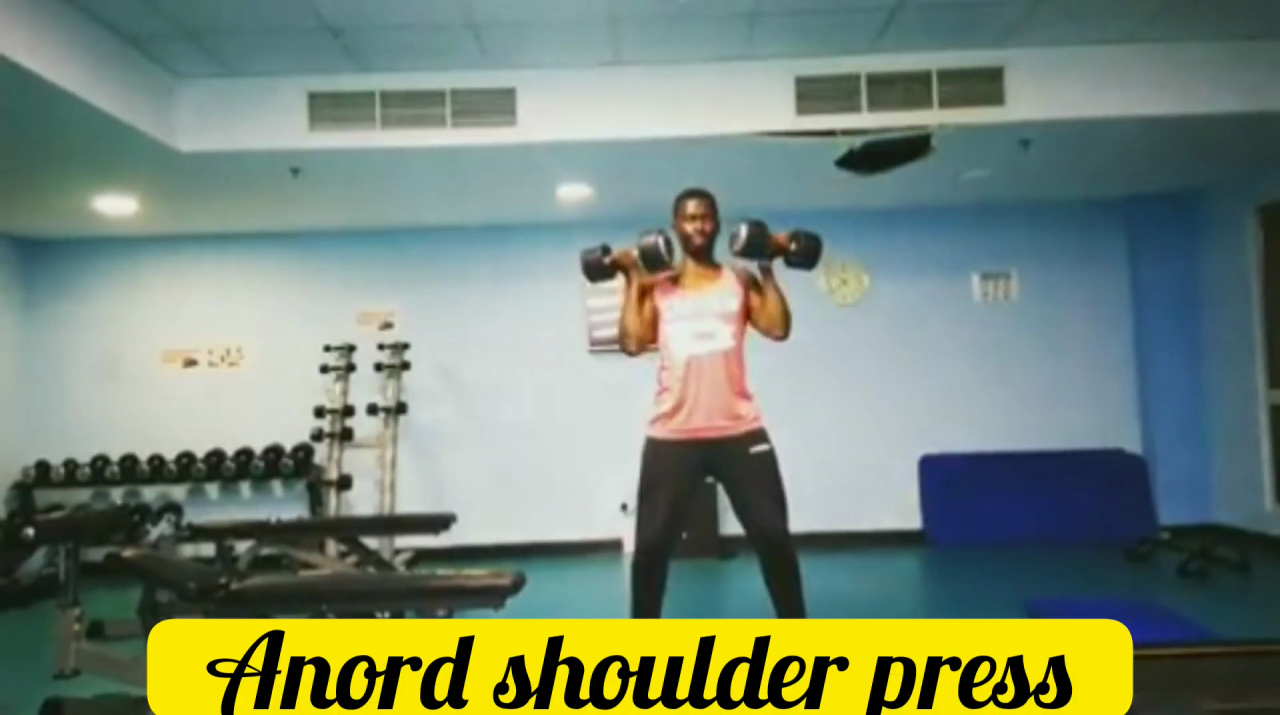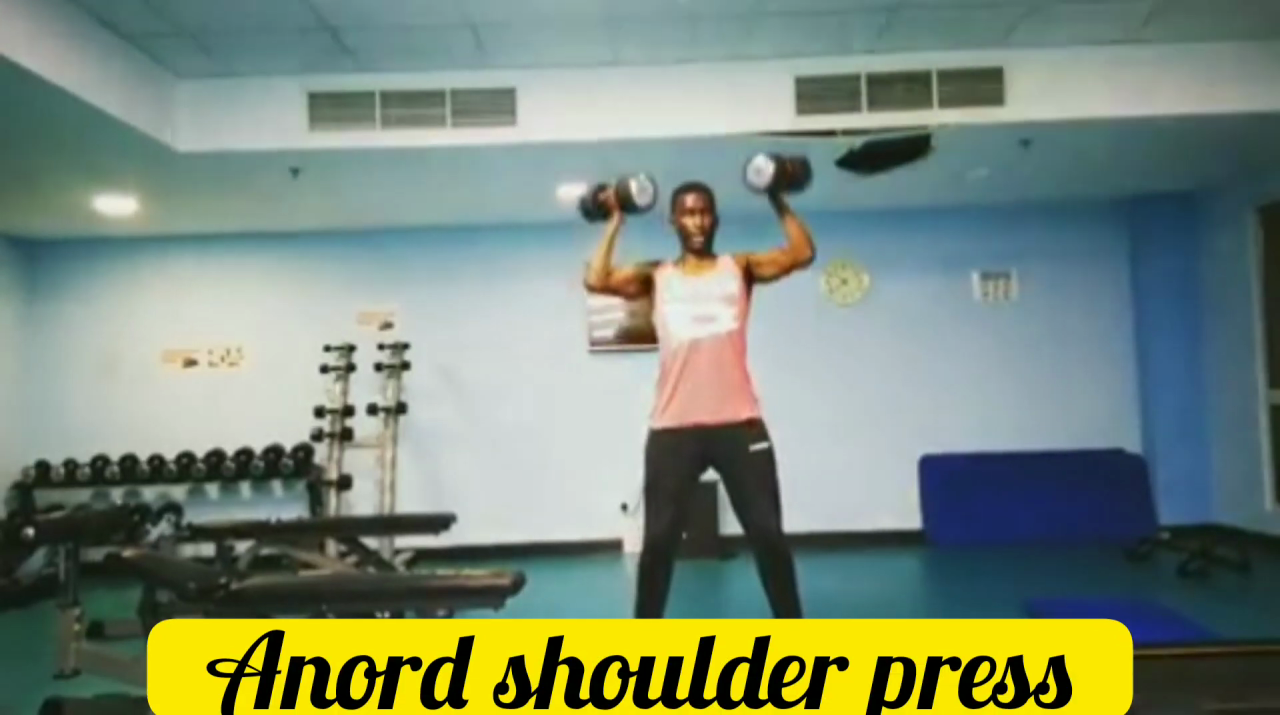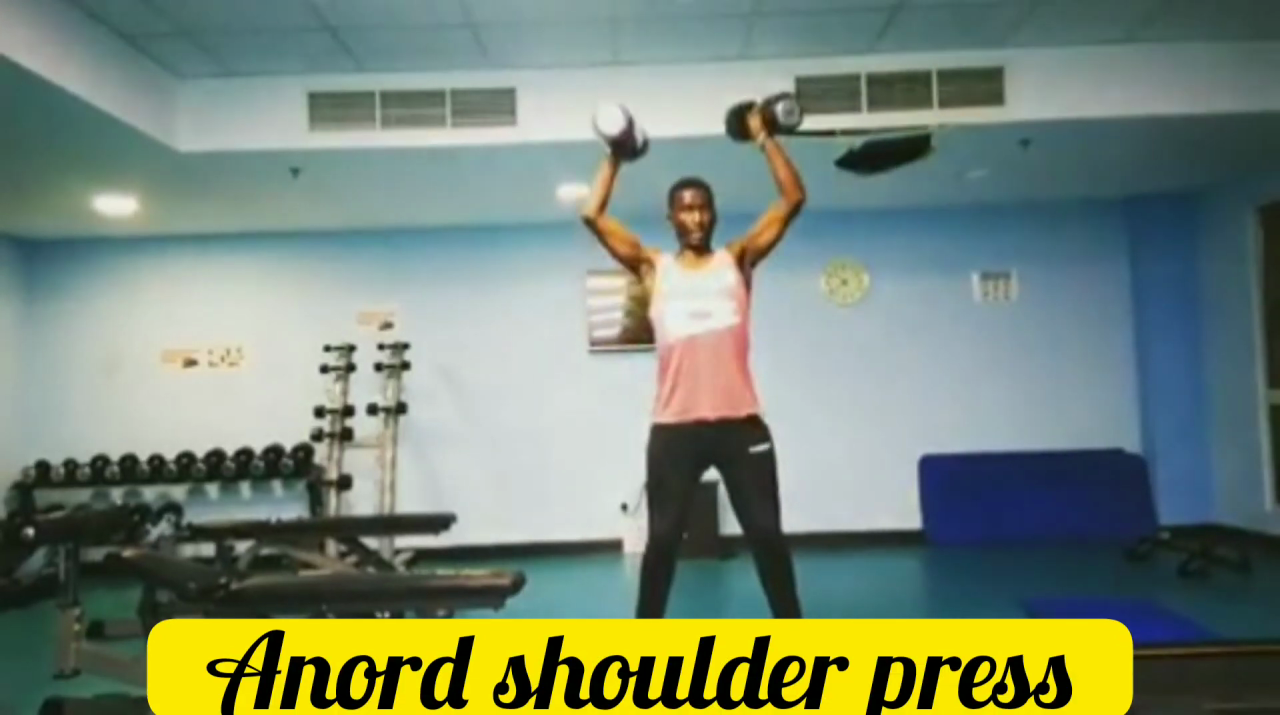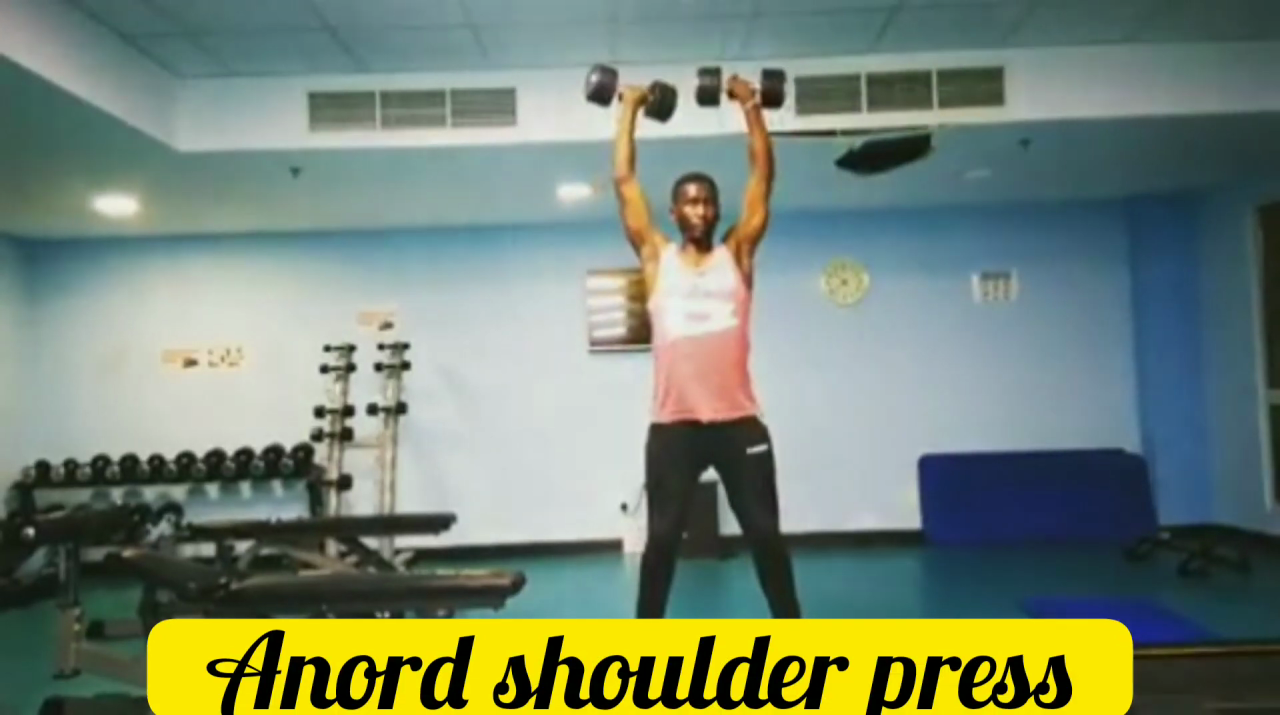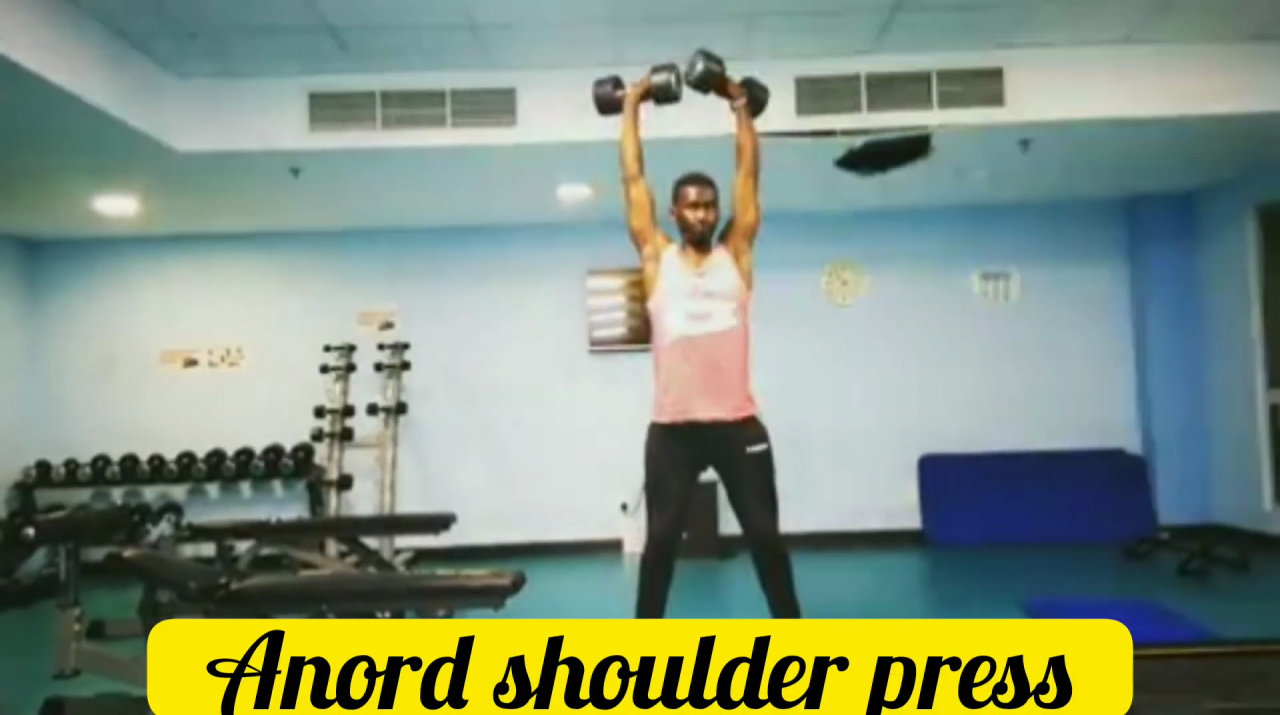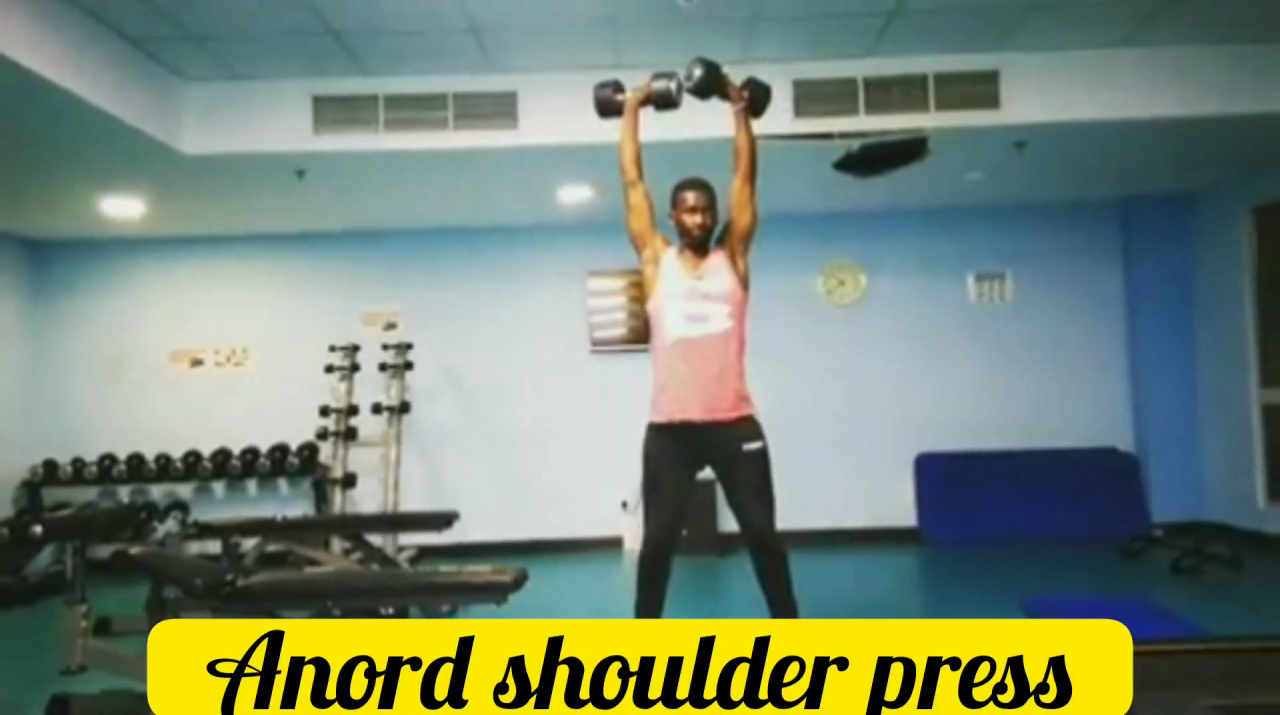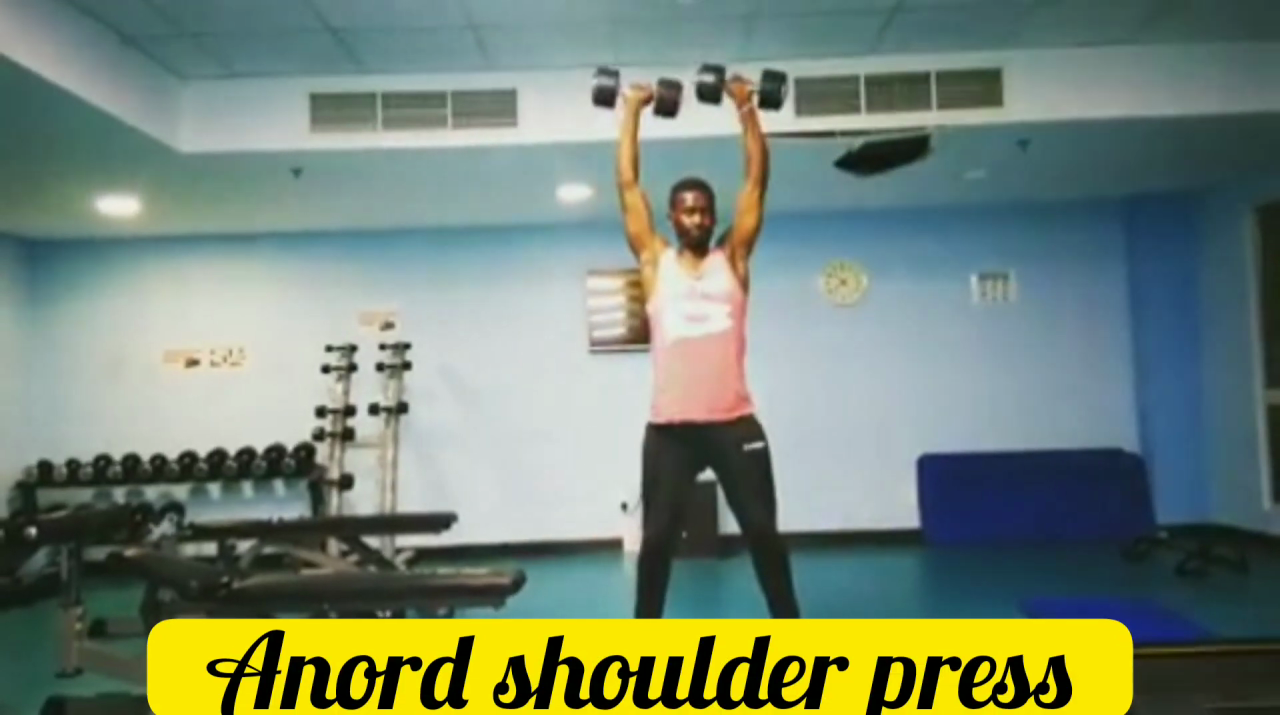
dt=0.3s
person 1, frame 1
left shoulder: (740, 281)
right shoulder: (656, 287)
left elbow: (778, 328)
right elbow: (632, 343)
left wrist: (767, 271)
right wrist: (632, 279)
left hip: (739, 430)
right hip: (672, 435)
left knee: (773, 535)
right knee: (651, 542)
person 1, frame 2
left shoulder: (741, 268)
right shoulder: (656, 276)
left elbow: (802, 253)
right elbow: (596, 278)
left wrist: (778, 203)
right wrist: (616, 218)
left hip: (739, 423)
right hip: (673, 427)
left knee: (767, 533)
right knee: (659, 538)
person 1, frame 3
left shoulder: (737, 260)
right shoulder: (653, 266)
left elbow: (793, 198)
right elbow: (592, 215)
left wrist: (765, 138)
right wrist: (614, 157)
left hip: (739, 421)
right hip: (675, 426)
left knee: (766, 534)
right knee: (662, 539)
person 1, frame 4
left shoulder: (738, 254)
right shoulder: (656, 257)
left elbow: (762, 174)
right elbow: (624, 179)
left wrist: (750, 105)
right wrist: (629, 109)
left hip: (738, 424)
right hip: (673, 427)
left knee: (765, 536)
right knee: (662, 539)
person 1, frame 5
left shoulder: (736, 253)
right shoulder: (657, 257)
left elbow: (748, 171)
right elbow: (633, 176)
left wrist: (738, 103)
right wrist: (632, 104)
left hip: (737, 423)
right hip: (673, 427)
left knee: (765, 536)
right knee: (661, 539)
person 1, frame 6
left shoulder: (732, 257)
right shoulder: (656, 260)
left elbow: (746, 176)
right elbow: (632, 182)
left wrist: (739, 107)
right wrist: (631, 111)
left hip: (734, 423)
right hip: (670, 427)
left knee: (762, 533)
right knee: (658, 538)
person 1, frame 7
left shoulder: (733, 258)
right shoulder: (655, 261)
left elbow: (756, 177)
right elbow: (627, 183)
left wrist: (745, 108)
right wrist: (632, 109)
left hip: (734, 423)
right hip: (670, 428)
left knee: (763, 533)
right knee: (657, 539)
